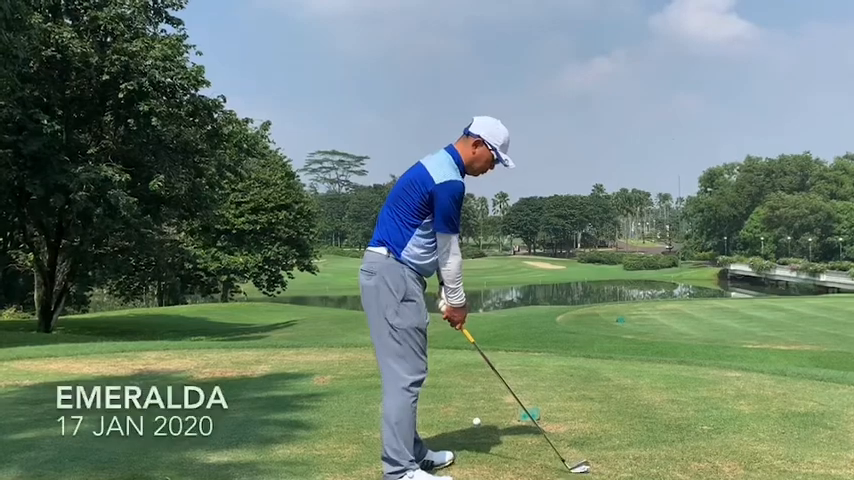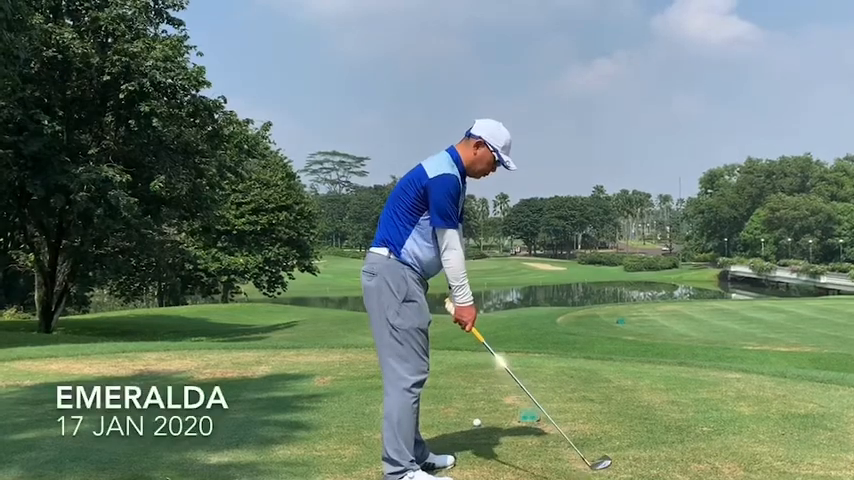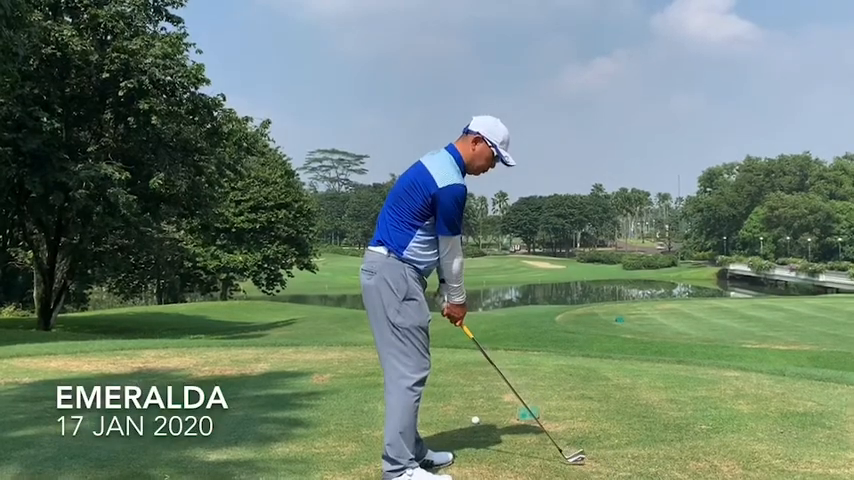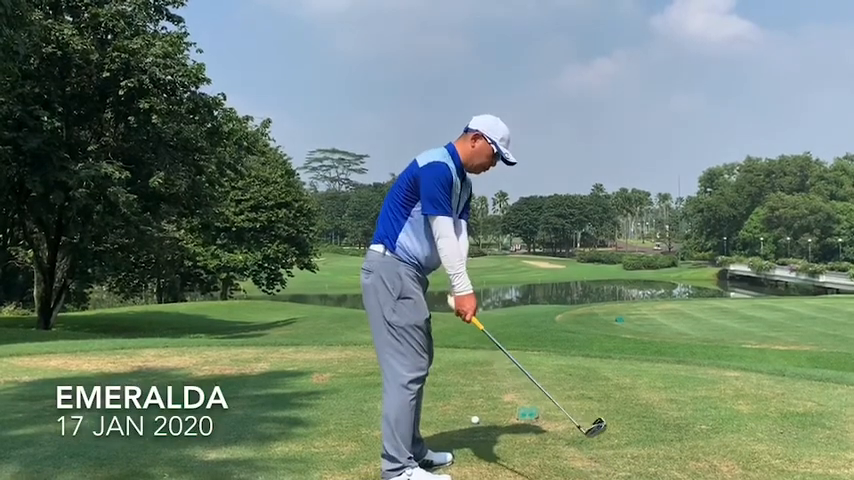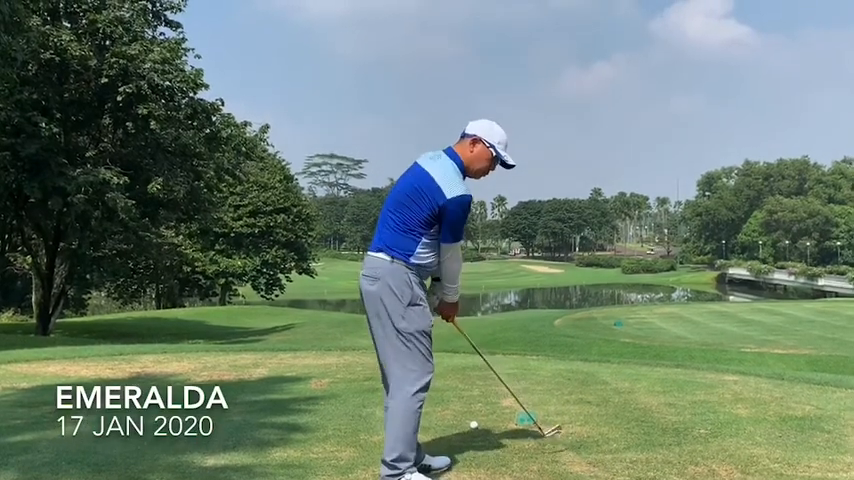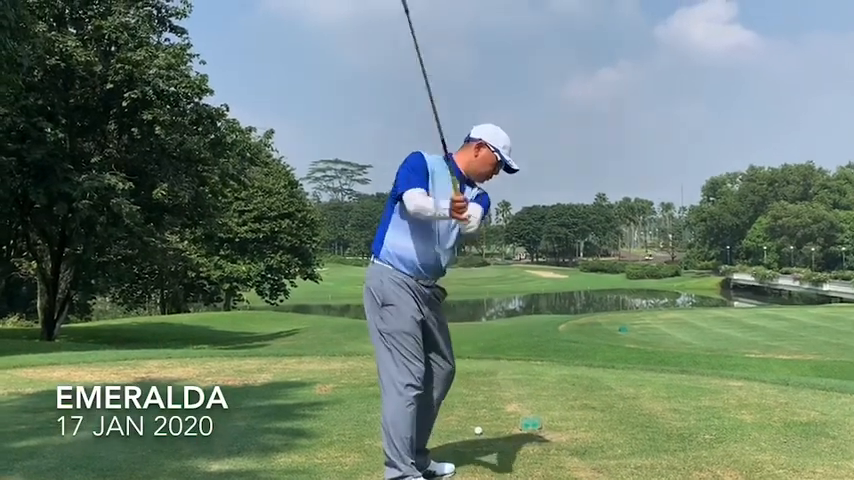
dt=0.5s
person 1, frame 1
left shoulder: (440, 167)
right shoulder: (448, 181)
left elbow: (444, 246)
right elbow: (449, 249)
left wrist: (448, 293)
right wrist: (457, 301)
left hip: (397, 273)
right hip: (392, 274)
left knee: (407, 368)
right knee: (404, 371)
person 1, frame 2
left shoulder: (453, 178)
right shoulder: (444, 177)
left elbow: (452, 243)
right elbow: (450, 247)
left wrist: (457, 295)
right wrist: (464, 300)
left hip: (402, 274)
right hip: (393, 274)
left knee: (410, 370)
right knee: (406, 372)
person 1, frame 3
left shoulder: (438, 164)
right shoulder: (450, 183)
right elbow: (451, 249)
left wrist: (448, 291)
right wrist: (457, 298)
left hip: (395, 272)
right hip: (394, 274)
left knee: (408, 367)
right knee: (409, 370)
person 1, frame 4
left shoulder: (461, 182)
right shoulder: (436, 167)
left elbow: (459, 236)
right elbow: (444, 235)
left wrist: (459, 288)
right wrist: (463, 289)
left hip: (408, 273)
right hip: (391, 271)
left knee: (416, 364)
right knee: (405, 368)
left ankle: (412, 451)
person 1, frame 5
left shoulder: (431, 162)
right shoulder: (455, 192)
right elbow: (451, 252)
left wrist: (438, 282)
right wrist: (449, 295)
left hip: (384, 274)
right hip: (396, 279)
left knee: (402, 374)
right knee: (413, 376)
person 1, frame 6
left shoulder: (477, 195)
right shoulder: (420, 162)
left elbow: (471, 223)
right elbow: (414, 203)
left wrist: (463, 212)
right wrist: (446, 209)
left hip: (425, 288)
right hip: (392, 282)
left knee: (439, 372)
right knee: (404, 379)
